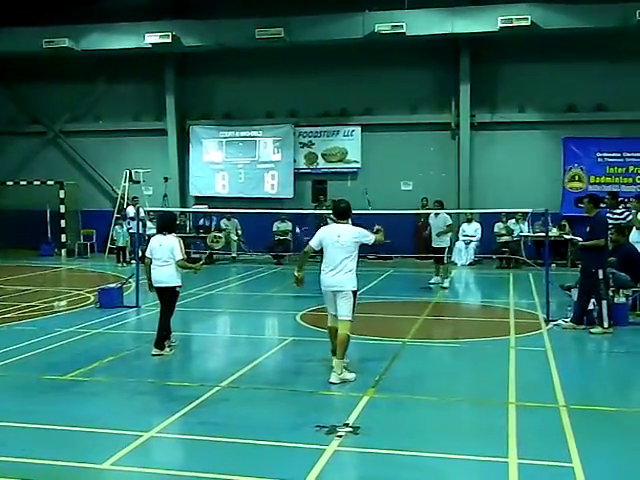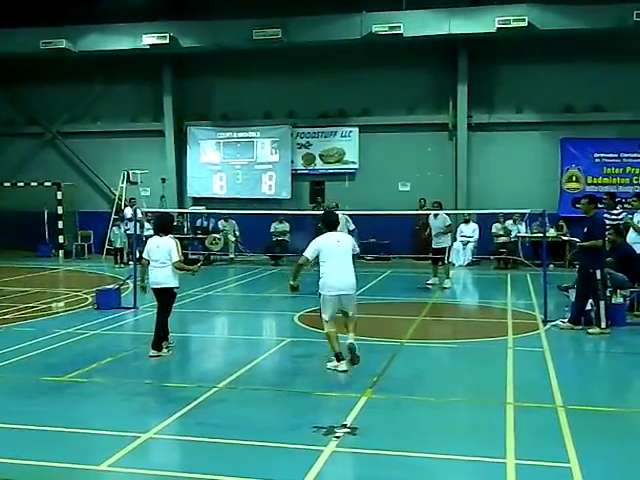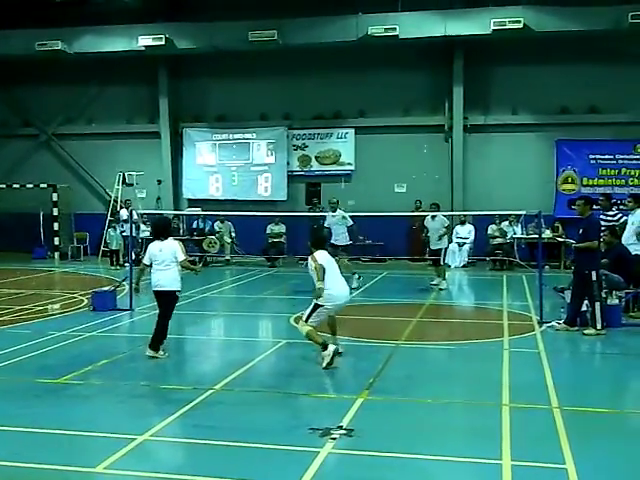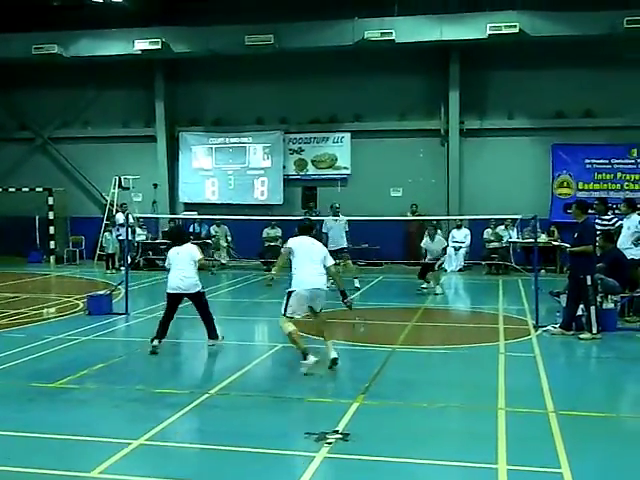
dt=0.4s
person 1, frame 1
left shoulder: (324, 230)
right shoulder: (357, 232)
left elbow: (306, 252)
right elbow: (379, 239)
left wrist: (298, 271)
right wrist: (379, 231)
left hip: (327, 282)
right hip: (346, 284)
left knee: (333, 318)
right knee: (344, 324)
left ankle: (336, 357)
right ankle: (338, 371)
person 1, frame 2
left shoulder: (319, 241)
right shoulder: (348, 238)
left elbow: (301, 263)
right elbow: (356, 251)
left wrist: (293, 280)
left hip: (328, 286)
right hip: (349, 284)
left knee: (329, 322)
right knee: (350, 315)
left ankle: (339, 359)
right ankle: (351, 341)
person 1, frame 3
left shoulder: (314, 257)
right shoulder: (327, 255)
left elbow: (320, 268)
left wrist: (319, 285)
left hip: (331, 296)
right hip: (344, 294)
left knee: (304, 325)
right knee: (330, 314)
left ankle: (327, 348)
right ankle: (335, 345)
person 1, frame 4
left shoulder: (293, 241)
right shoulder: (320, 246)
left elbow: (285, 253)
right elbow: (333, 271)
left wrist: (274, 271)
right wrist: (343, 294)
left hip: (300, 286)
right hip: (320, 285)
left knee: (286, 322)
right knee: (318, 315)
left ankle: (307, 356)
right ankle: (330, 351)
person 2, frame 1
left shoulder: (600, 219)
right shoulder: (592, 219)
left elbow: (601, 242)
left wrist: (583, 244)
right wrist: (581, 242)
left hip: (597, 264)
right hip: (588, 263)
left knee: (600, 294)
right knee: (583, 293)
left ankle: (605, 325)
right ankle: (577, 320)
person 2, frame 2
left shoulder: (597, 220)
right shoulder: (589, 219)
left elbow: (598, 242)
left wrist: (581, 244)
right wrist: (578, 244)
left hip: (595, 265)
right hip: (585, 264)
left knee: (598, 295)
right knee: (581, 293)
left ankle: (602, 325)
right ankle: (575, 321)
person 2, frame 3
left shoulder: (593, 221)
right shoulder: (584, 221)
left elbow: (594, 244)
left wrist: (576, 246)
right wrist: (573, 244)
left hip: (590, 266)
right hip: (581, 265)
left knee: (593, 296)
right knee: (576, 295)
left ankle: (597, 326)
right ankle: (570, 322)
person 2, frame 4
left shoulder: (588, 226)
right shoulder: (580, 225)
left elbow: (589, 248)
left wrist: (571, 249)
right wrist: (569, 247)
left hip: (585, 270)
right hip: (577, 269)
left knee: (589, 300)
right knee: (572, 299)
left ankle: (593, 331)
right ankle: (566, 326)
person 3, frame 1
left shoulder: (153, 240)
right shoulder: (175, 240)
left elbow: (147, 262)
right elbow: (180, 263)
left wrist: (149, 280)
right wrist: (194, 267)
left hip: (157, 280)
right hip: (171, 281)
left knee: (165, 310)
right knee: (166, 312)
left ankle: (166, 338)
right ankle: (159, 347)
person 3, frame 2
left shoulder: (151, 241)
right shoulder: (172, 242)
left elbow: (144, 263)
right elbow: (177, 265)
left wrist: (142, 281)
right wrist: (192, 268)
left hip: (154, 282)
right hip: (168, 283)
left knee: (163, 311)
right knee: (163, 313)
left ankle: (164, 339)
right ankle: (156, 348)
person 3, frame 3
left shoulder: (152, 246)
right shoulder: (175, 244)
left elbow: (143, 267)
right elbow: (183, 264)
left wrist: (137, 283)
right wrist: (194, 268)
left hip: (157, 285)
right hip: (171, 285)
left knee: (164, 314)
right knee: (164, 316)
left ankle: (158, 343)
right ankle: (153, 348)
person 3, frame 4
left shoulder: (171, 251)
right shoulder: (192, 248)
left elbow: (168, 268)
right elbow: (201, 262)
left hip: (174, 286)
right hip: (192, 285)
left knee: (168, 315)
right knee: (204, 311)
left ankle: (157, 340)
right ankle: (213, 337)
